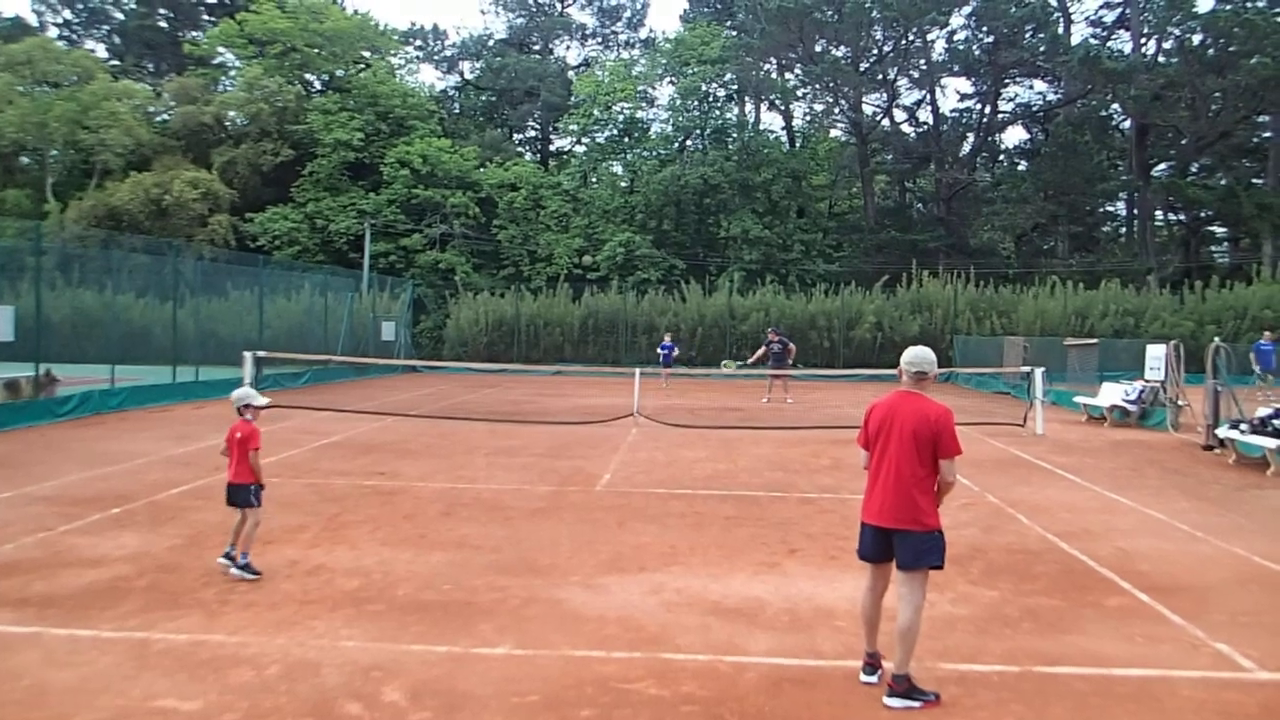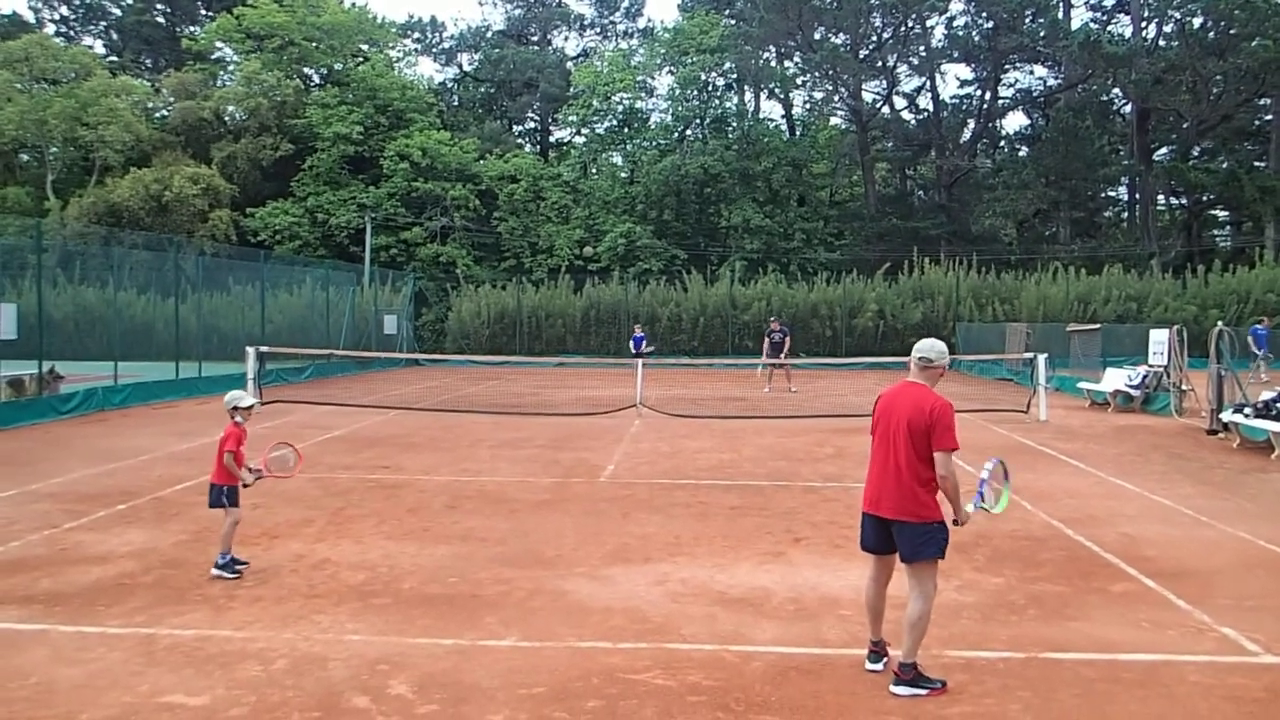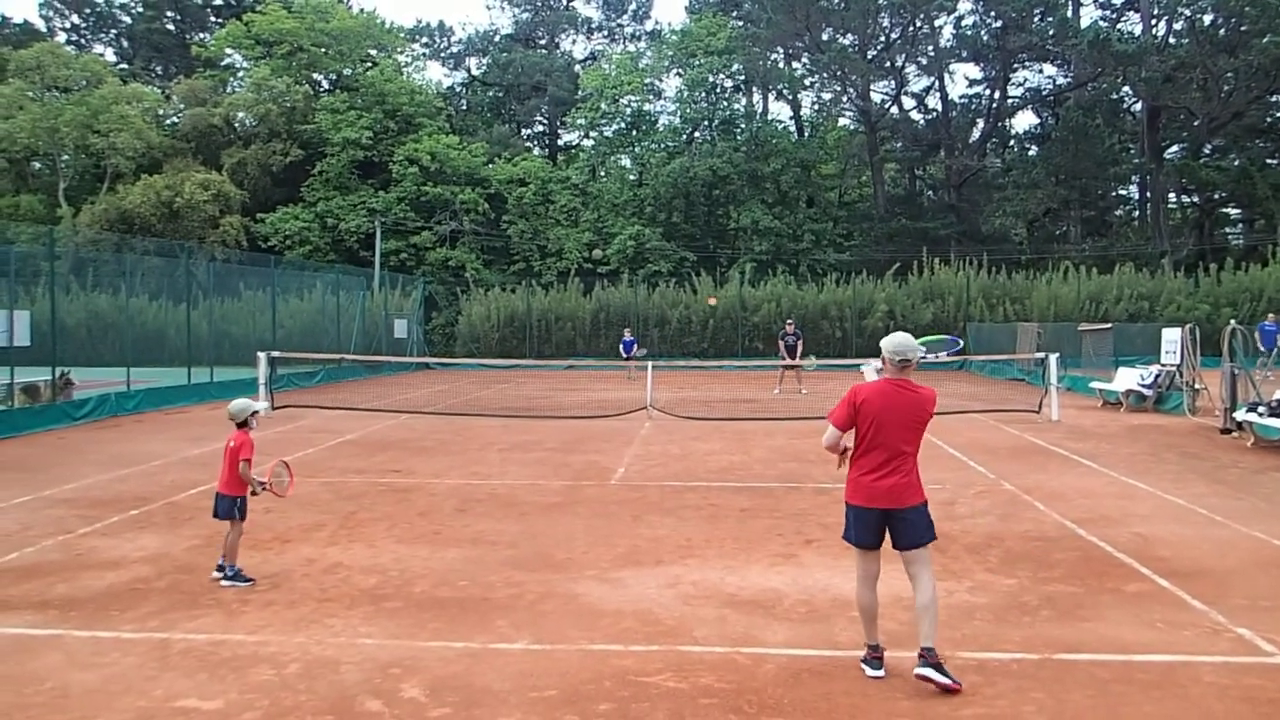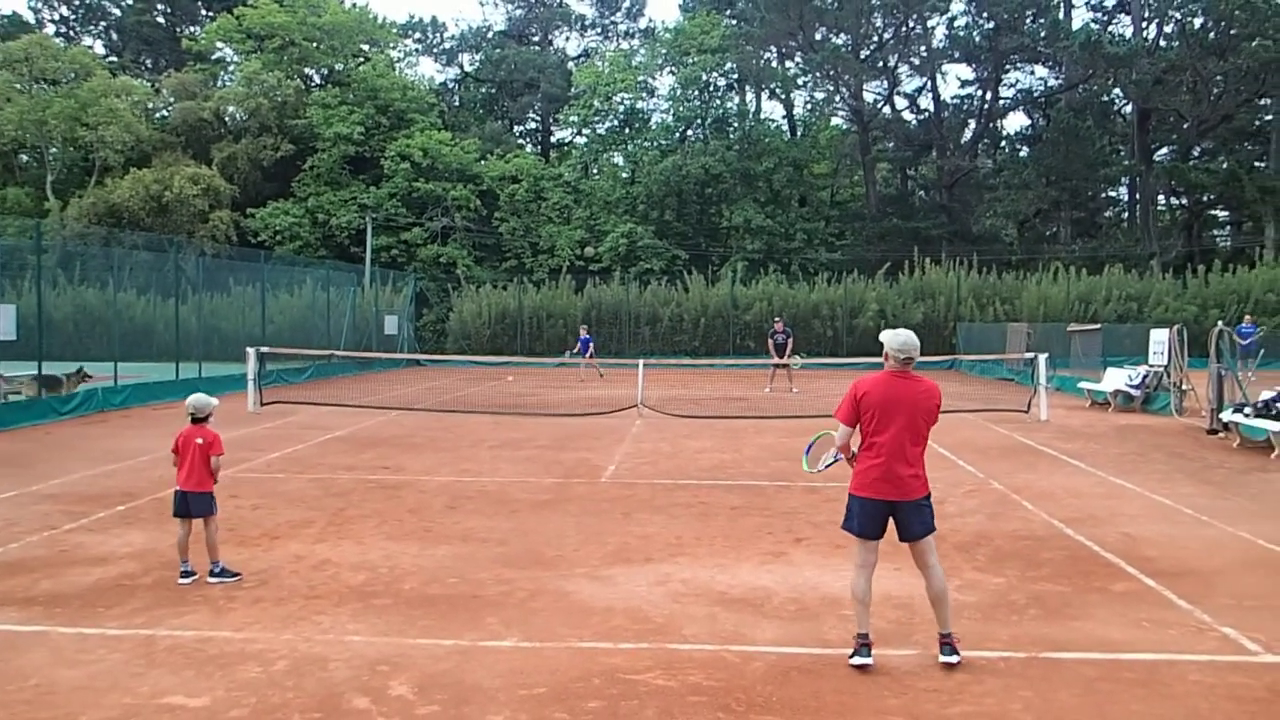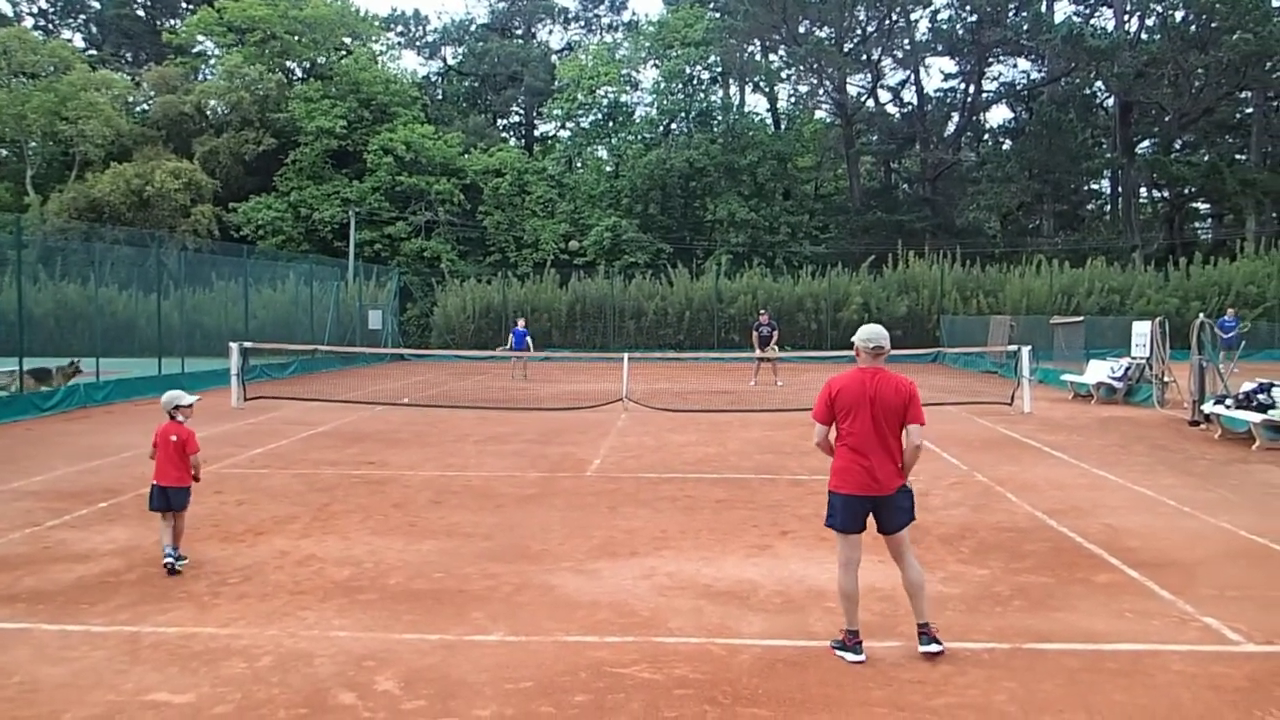
dt=1s
person 1, frame 1
left shoulder: (876, 408)
right shoulder: (939, 415)
left elbow: (866, 462)
right elbow: (948, 476)
right wrist: (936, 499)
left hip: (876, 512)
right hip: (916, 518)
left knee: (875, 584)
right knee: (912, 597)
left ankle: (870, 661)
right ankle: (899, 684)
person 1, frame 2
left shoulder: (885, 397)
right shoulder: (939, 407)
right elbow: (943, 471)
right wrist: (958, 509)
left hip: (876, 502)
right hip: (915, 510)
left knee: (878, 575)
right knee: (923, 589)
left ankle: (875, 649)
right ankle: (906, 672)
person 1, frame 3
left shoulder: (860, 393)
right shoulder: (927, 399)
left elbow: (829, 442)
left wrist: (845, 452)
right wrist: (873, 377)
left hip: (863, 496)
right hip: (907, 498)
left knee: (867, 576)
right knee: (922, 576)
left ankle: (874, 654)
right ankle: (927, 657)
person 1, frame 4
left shoulder: (862, 388)
right shoulder: (931, 391)
left elbow: (841, 441)
left wrist: (853, 458)
left hip: (869, 488)
right hip: (912, 489)
left knee: (863, 566)
right knee: (930, 565)
left ankle: (863, 645)
right ankle: (947, 642)
person 1, frame 5
left shoulder: (835, 385)
right shoulder: (905, 387)
left elbow: (819, 439)
right elbow: (915, 443)
right wrist: (903, 476)
left hip: (847, 485)
right hip: (890, 485)
left knee: (848, 562)
right knee: (906, 557)
left ankle: (852, 639)
right ankle: (925, 633)
person 2, frame 1
left shoulder: (235, 427)
right shoulder: (252, 430)
left elbow: (224, 451)
right elbow: (253, 459)
right wrist: (260, 479)
left hip: (234, 481)
right hip: (247, 482)
left knee: (244, 516)
right knee: (254, 519)
left ankle: (229, 554)
right ankle: (242, 562)
person 2, frame 2
left shoulder: (241, 430)
right shoulder: (234, 432)
right elbow: (227, 460)
left wrist: (249, 469)
right wrist: (243, 478)
left hip: (229, 483)
right hip: (223, 483)
left knee: (232, 519)
right knee: (234, 519)
left ankle: (227, 557)
right ankle: (221, 563)
person 2, frame 3
left shoulder: (234, 436)
right shoulder: (246, 440)
right elbow: (243, 470)
left wrist: (253, 480)
right wrist: (254, 485)
left hip: (225, 489)
right hip: (235, 493)
left knee: (233, 528)
right knee: (237, 530)
left ankle: (223, 564)
right ankle: (230, 573)
person 2, frame 4
left shoulder: (182, 434)
right shoulder: (212, 436)
left elbow: (175, 462)
right elbow: (215, 465)
right wrist: (215, 477)
left hip: (183, 487)
right hip: (202, 489)
left knee: (184, 528)
right knee: (211, 527)
left ankle: (185, 570)
right ankle: (216, 569)
person 2, frame 5
left shoulder: (160, 430)
right shoulder: (187, 433)
left elbow: (152, 455)
right elbow: (194, 461)
right wrist: (197, 475)
left hip: (160, 482)
right hip: (180, 482)
left knee: (166, 520)
right knee: (178, 518)
left ankle: (169, 556)
right ankle: (175, 554)
